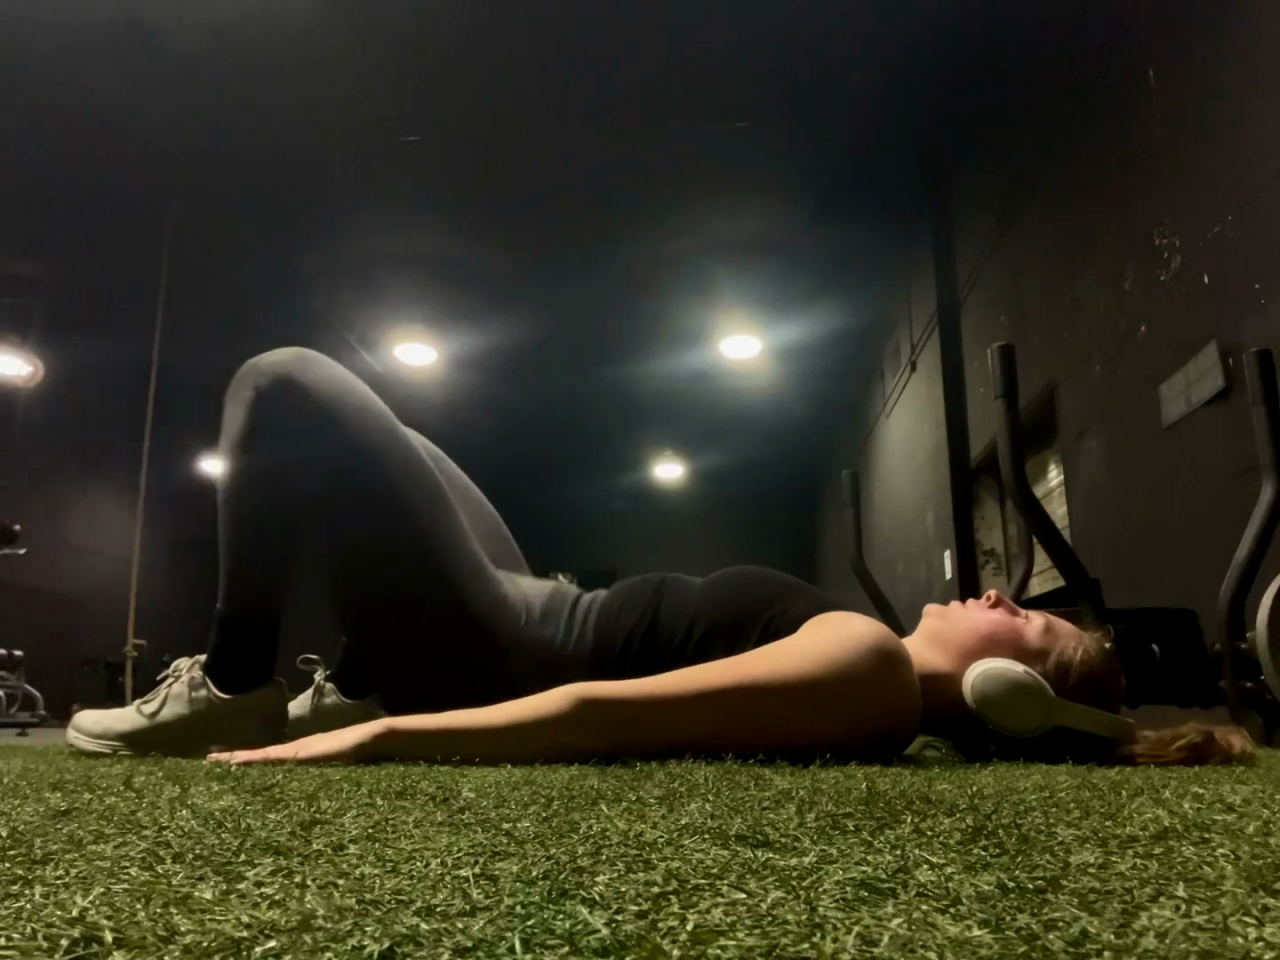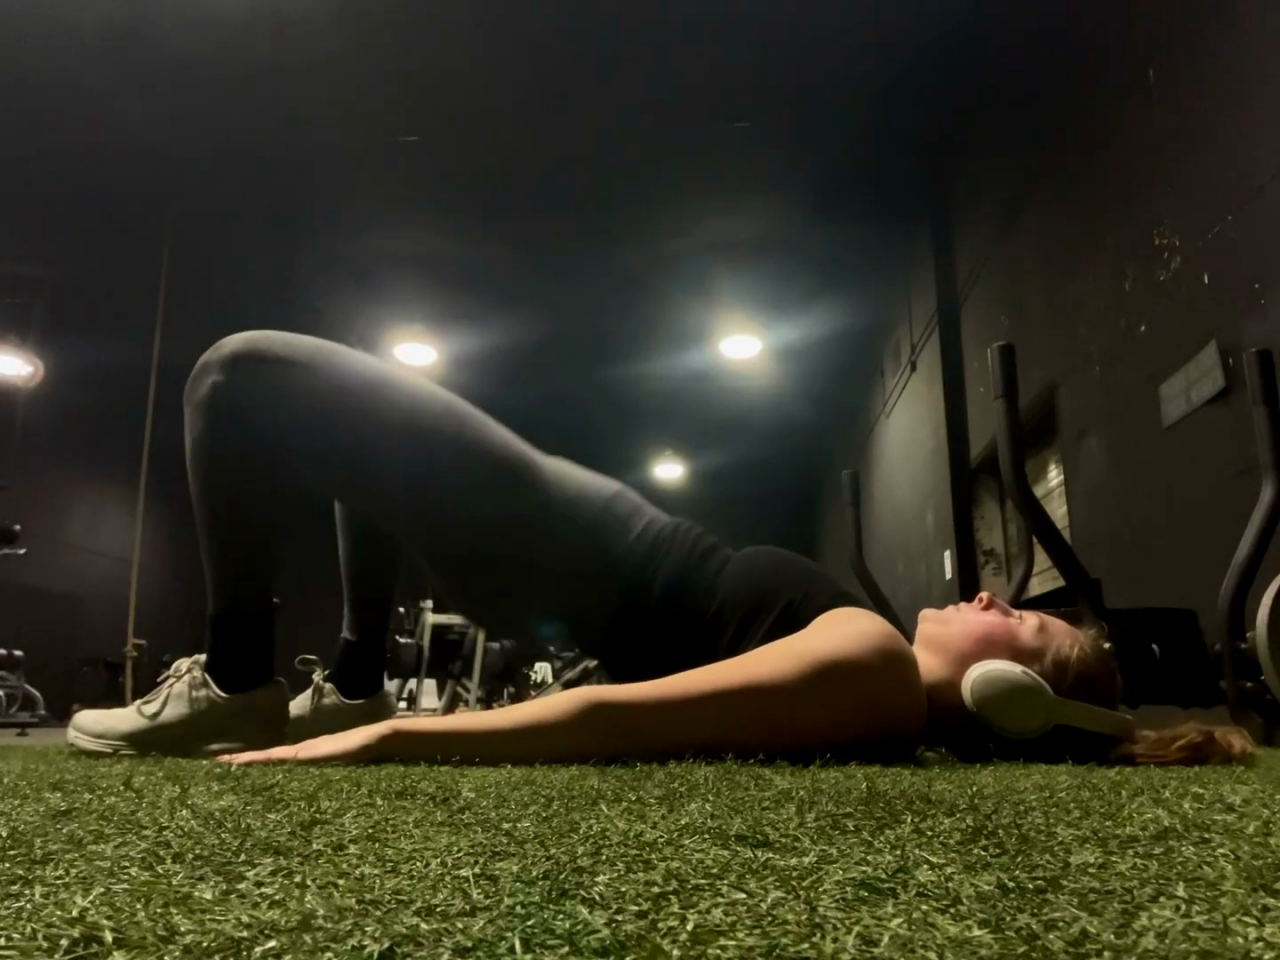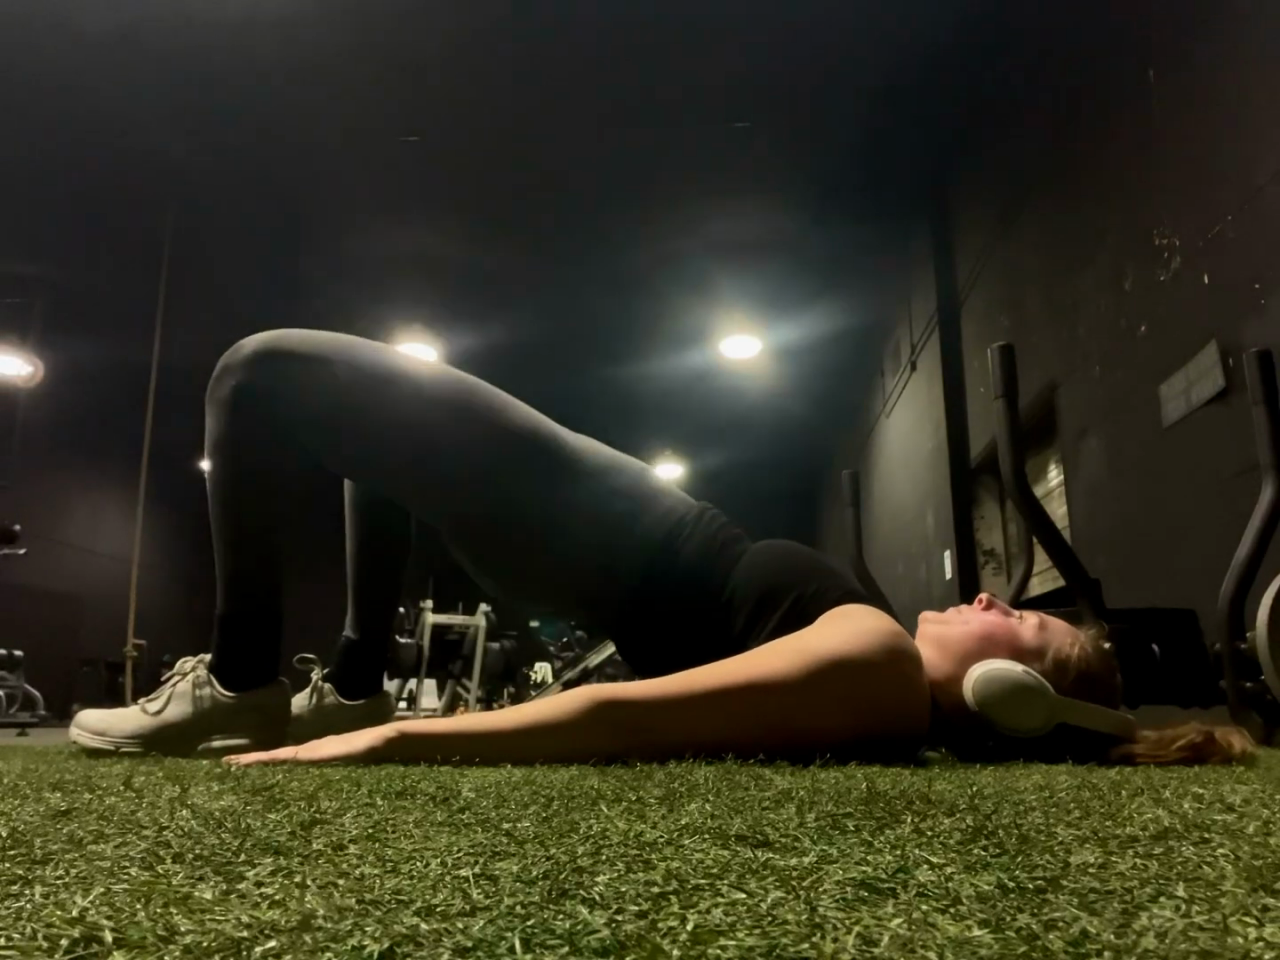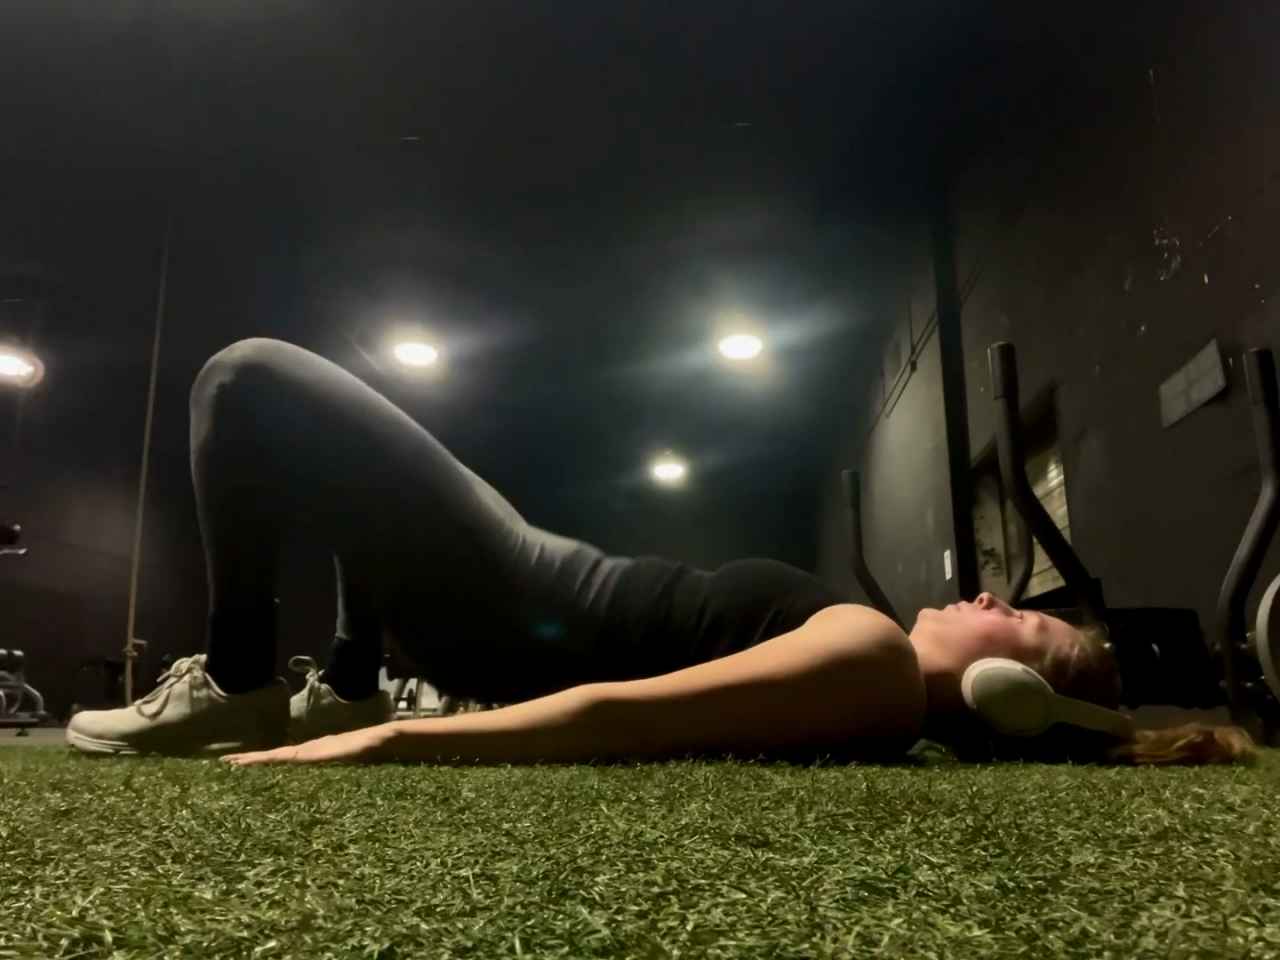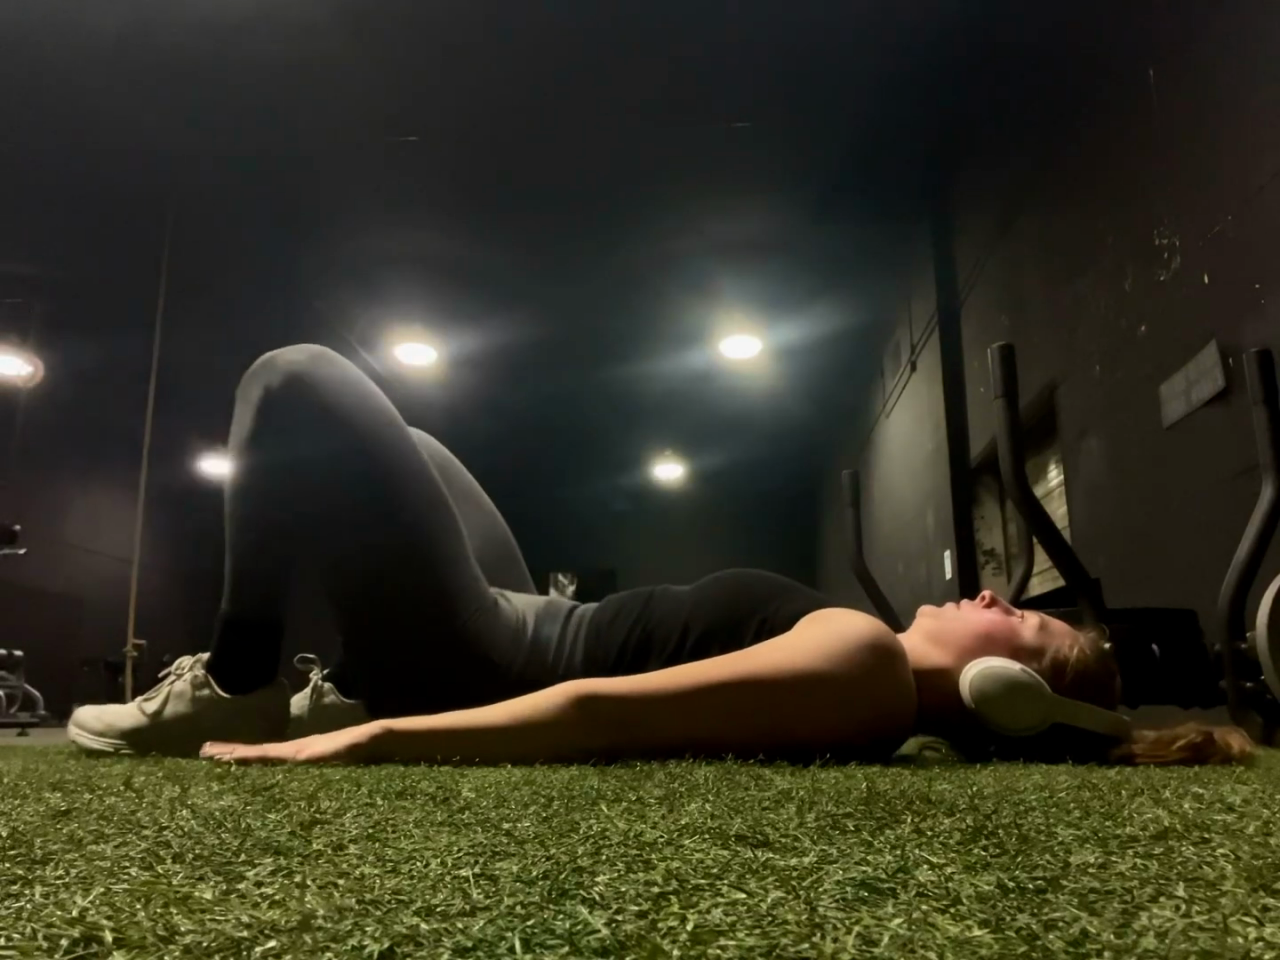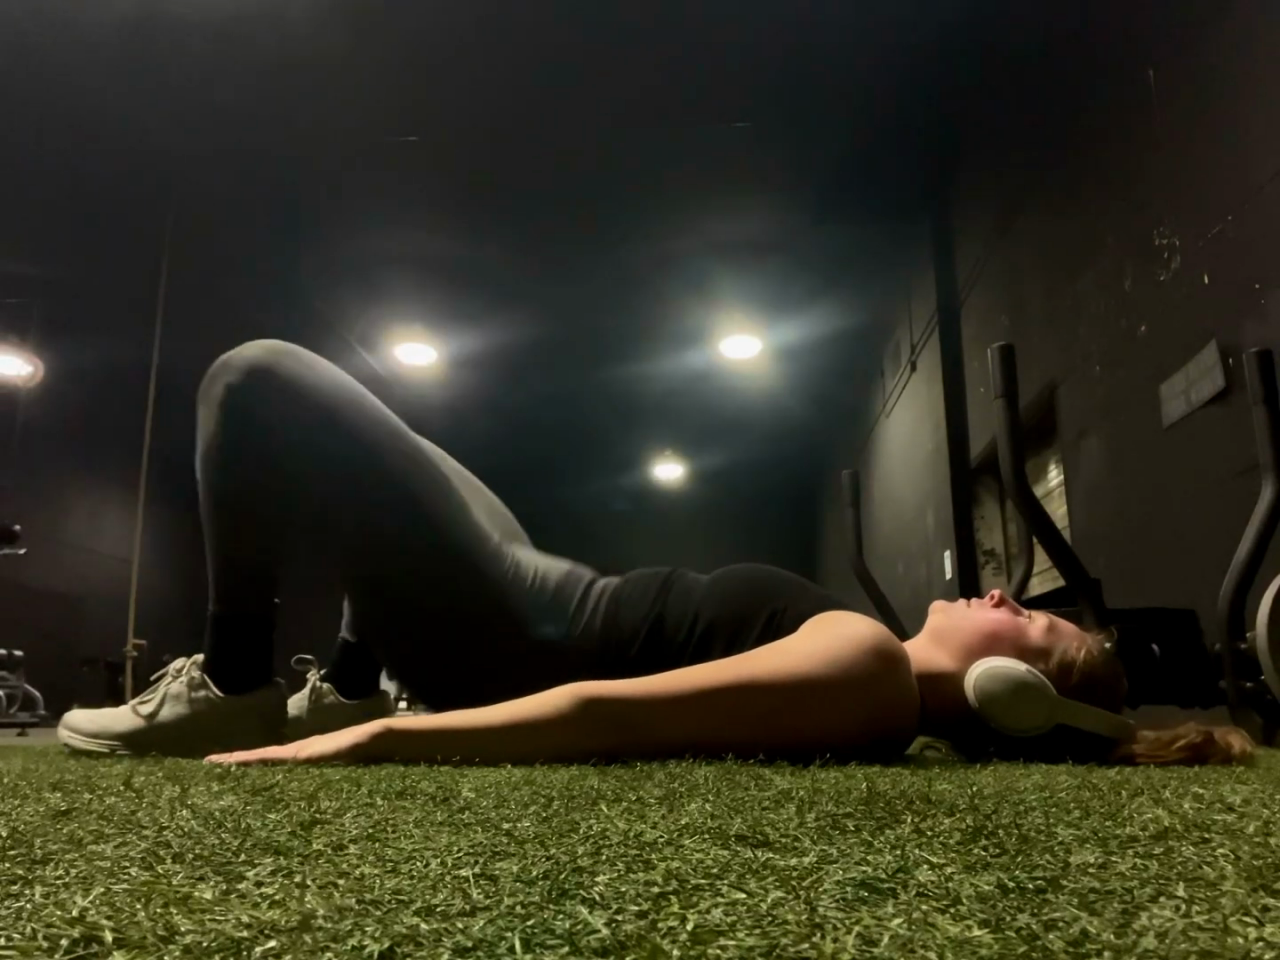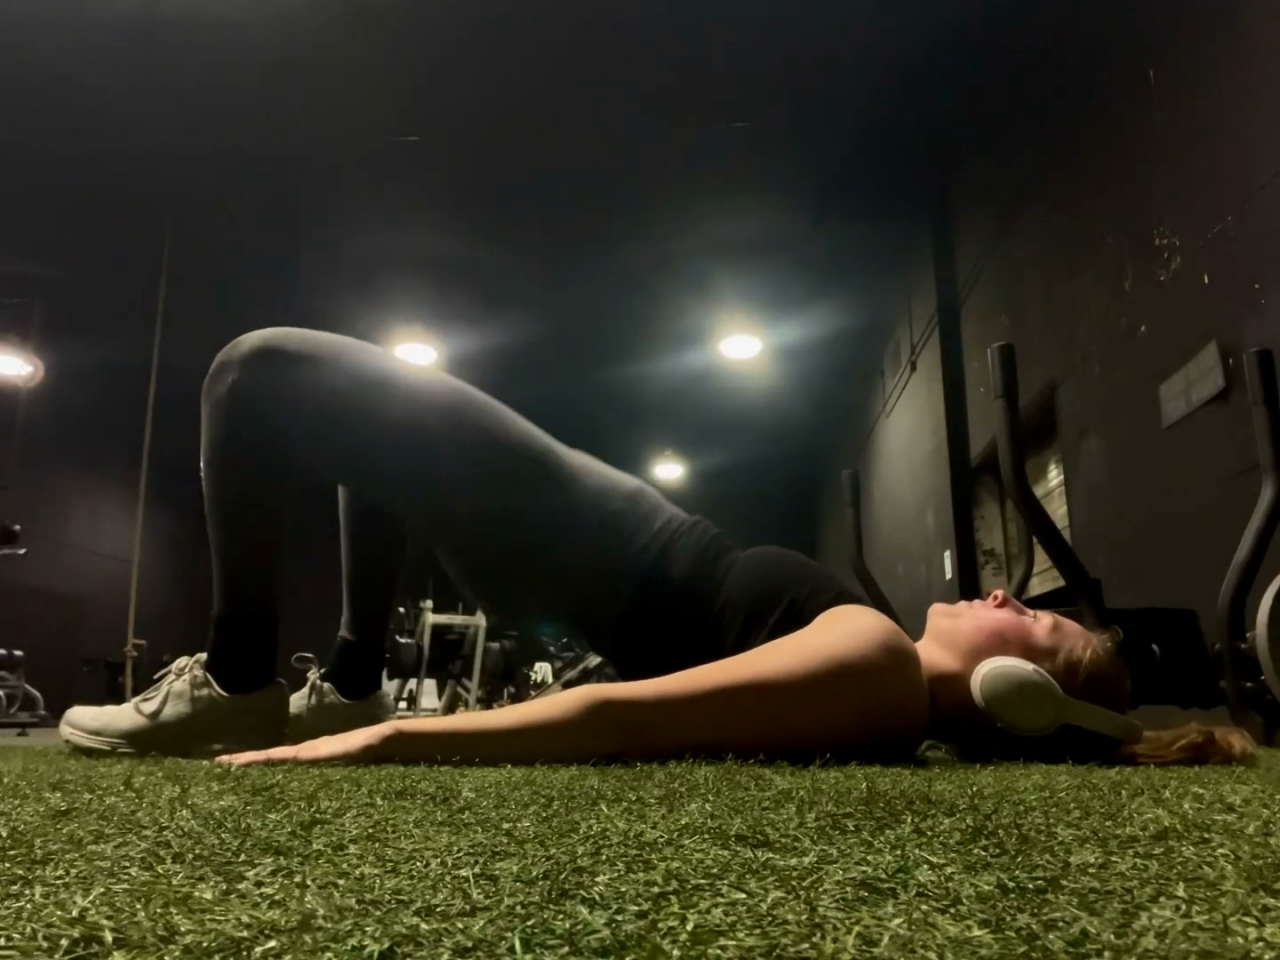
dt=0.5s
person 1, frame 1
left shoulder: (863, 669)
right shoulder: (892, 693)
left elbow: (607, 717)
left wrist: (375, 738)
left hip: (495, 647)
right hip: (536, 617)
left knee: (288, 385)
right knee: (388, 442)
left ankle: (231, 692)
right ankle: (342, 687)
person 1, frame 2
left shoulder: (865, 674)
right shoulder: (900, 688)
left elbow: (610, 721)
left wrist: (384, 741)
right hip: (580, 545)
left knee: (240, 378)
right knee: (368, 431)
left ankle: (232, 693)
right ankle: (347, 683)
person 1, frame 3
left shoulder: (873, 672)
right shoulder: (904, 689)
left elbow: (619, 721)
left wrist: (390, 744)
right hip: (606, 525)
left knee: (263, 375)
right knee: (374, 421)
left ankle: (238, 690)
right ankle: (351, 684)
person 1, frame 4
left shoulder: (868, 664)
right shoulder: (899, 685)
left elbow: (615, 718)
left wrist: (383, 745)
left hip: (509, 618)
right hip: (547, 590)
left knee: (247, 381)
right knee: (366, 452)
left ankle: (232, 693)
right ankle: (341, 687)
person 1, frame 5
left shoulder: (858, 667)
right shoulder: (885, 691)
left elbow: (602, 715)
left wrist: (367, 741)
left hip: (479, 663)
right hip: (527, 623)
left knee: (297, 382)
right knee: (410, 448)
left ankle: (232, 690)
right ankle: (339, 688)
person 1, frame 6
left shoulder: (862, 675)
right shoulder: (896, 691)
left elbow: (606, 718)
left wrist: (375, 743)
left hip: (500, 625)
right hip: (537, 611)
left knee: (255, 382)
right knee: (379, 451)
left ankle: (229, 693)
right ankle: (343, 686)
person 1, frame 7
left shoulder: (874, 670)
right shoulder: (905, 688)
left elbow: (618, 720)
left wrist: (388, 742)
right hip: (600, 538)
left knee: (261, 373)
right knee: (374, 421)
left ankle: (232, 691)
right ankle: (343, 684)
